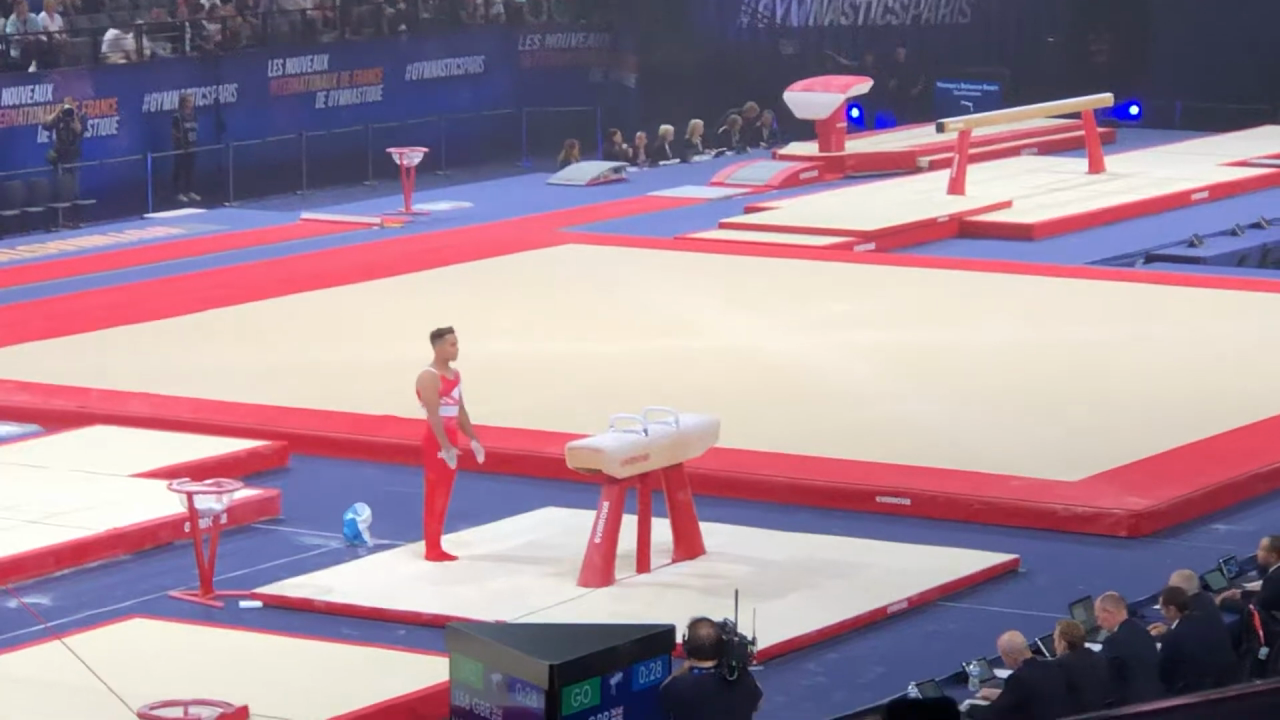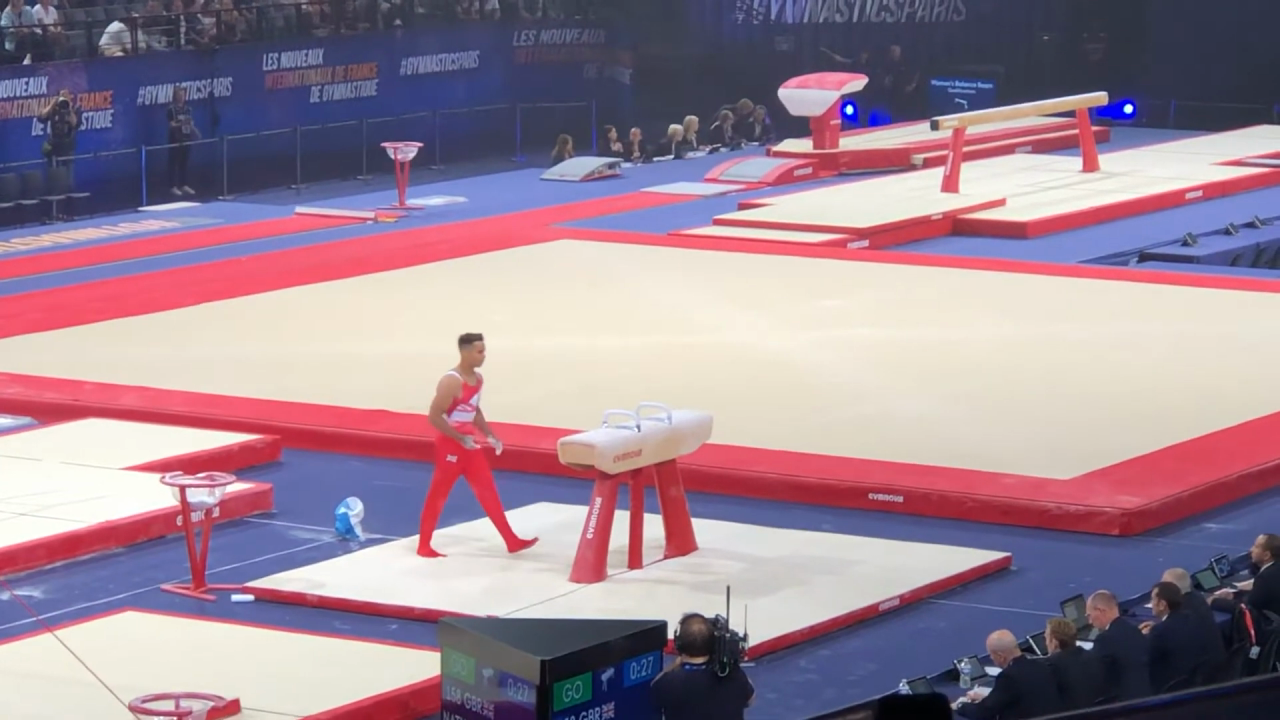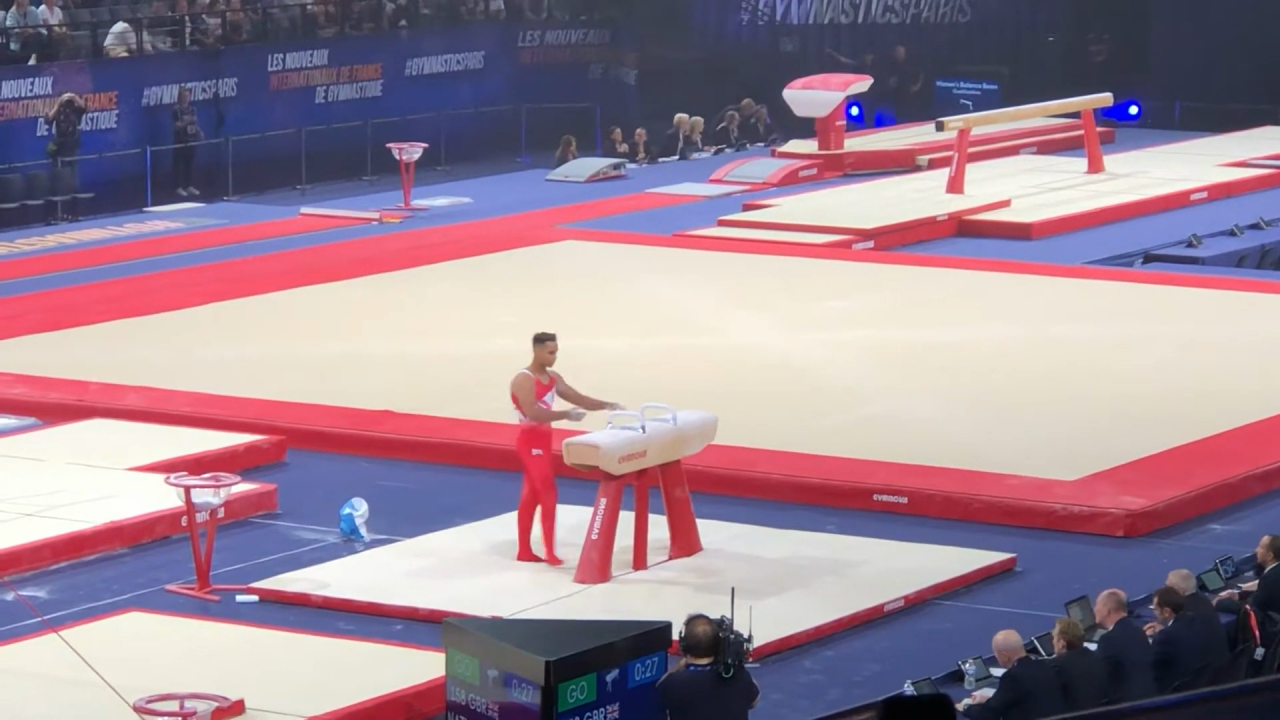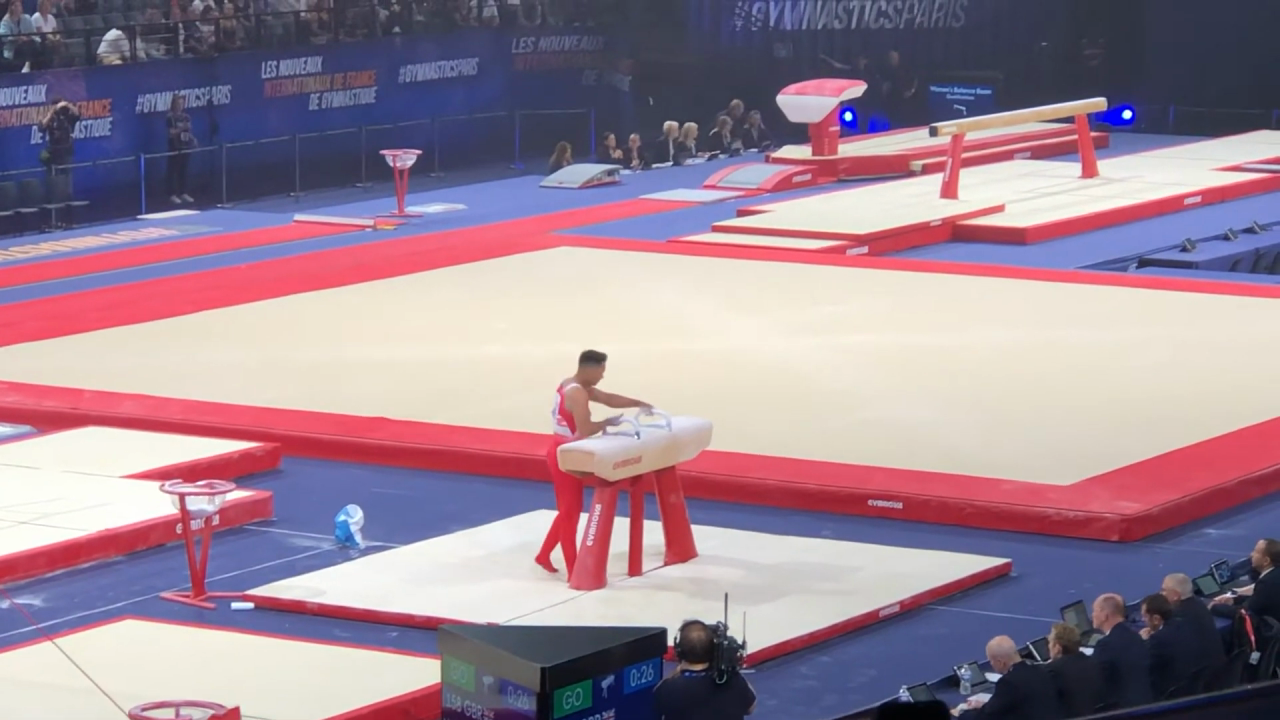
dt=0.7s
person 1, frame 1
left shoulder: (455, 374)
right shoulder: (428, 377)
right elbow: (433, 416)
left wrist: (473, 440)
right wrist: (445, 447)
left hip: (451, 440)
right hip: (436, 442)
left knee: (443, 497)
right knee: (435, 496)
left ankle: (437, 546)
right ankle: (432, 549)
person 1, frame 2
left shoulder: (477, 378)
right shoulder: (450, 382)
right elbow: (434, 418)
left wrist: (489, 435)
right wrist: (460, 439)
left hip: (470, 444)
right hip: (450, 445)
left knee: (488, 491)
right knee: (437, 495)
left ankle: (512, 541)
right ankle: (424, 545)
person 1, frame 3
left shoulder: (553, 378)
right shoulder: (523, 380)
left elbow: (577, 398)
right elbow: (531, 413)
left wrist: (607, 405)
right wrist: (565, 415)
left hip: (544, 441)
right hip: (530, 442)
left knee: (531, 497)
right knee: (548, 495)
left ankle: (524, 551)
right ankle: (550, 552)
person 1, frame 4
left shoulder: (570, 385)
right shoulder: (577, 393)
left elbow: (607, 398)
right elbow: (586, 430)
left wrist: (639, 404)
right wrist: (608, 422)
left knee: (568, 510)
right knee: (570, 512)
left ankle: (544, 555)
right ankle: (573, 571)
